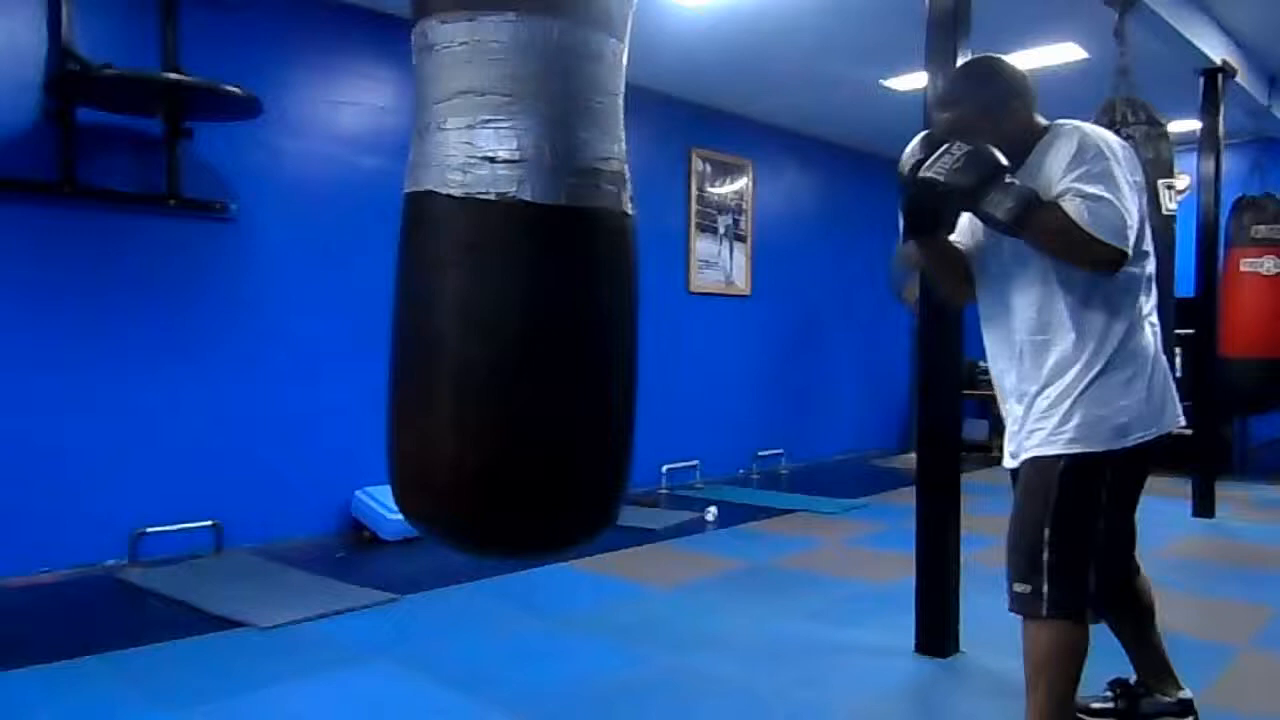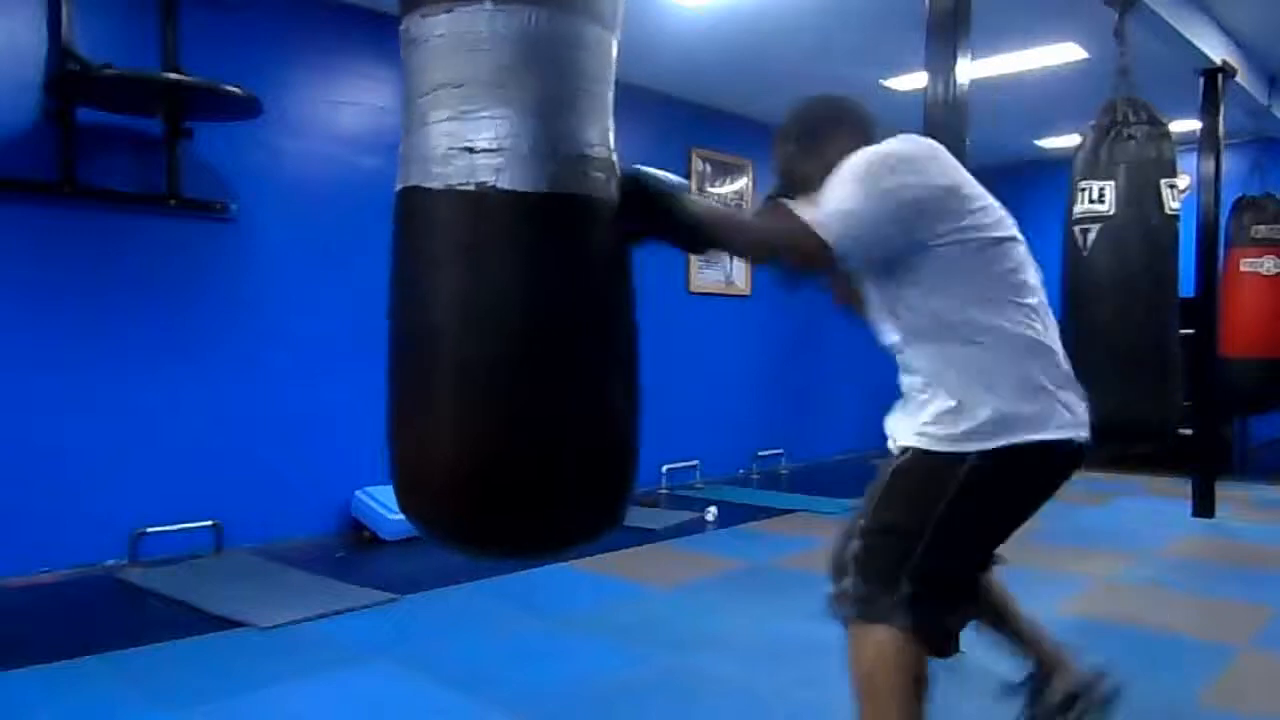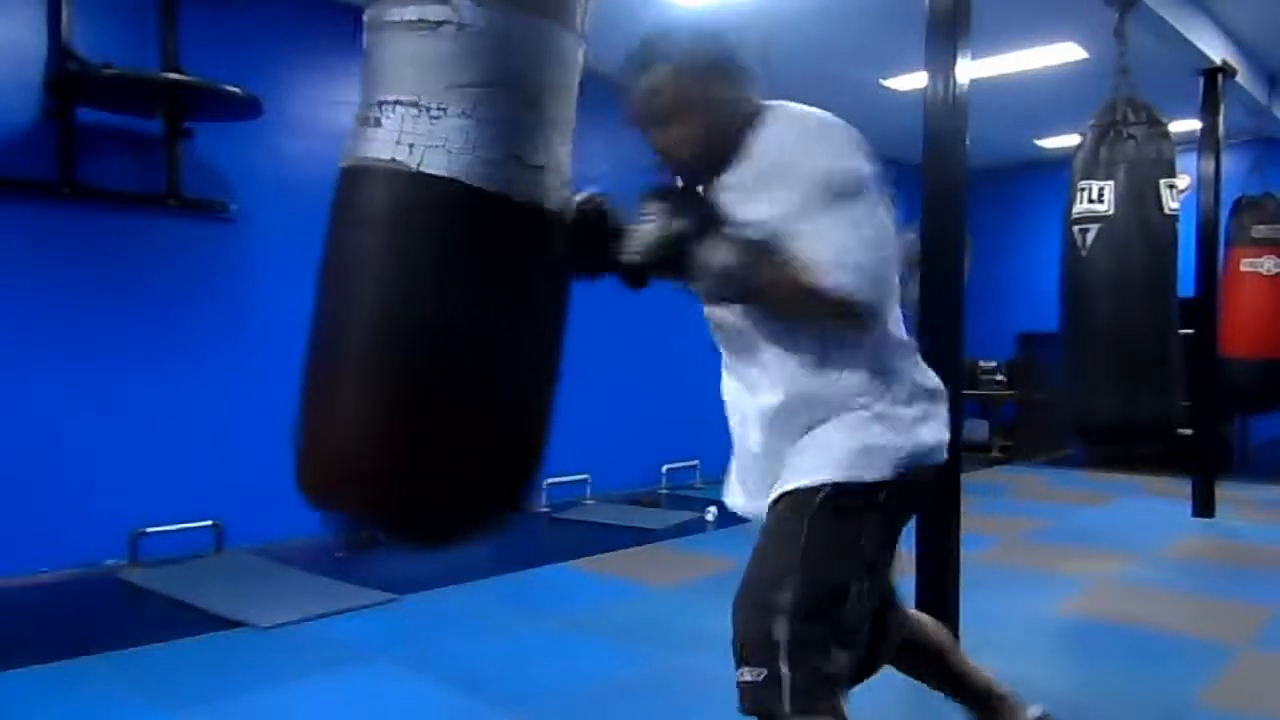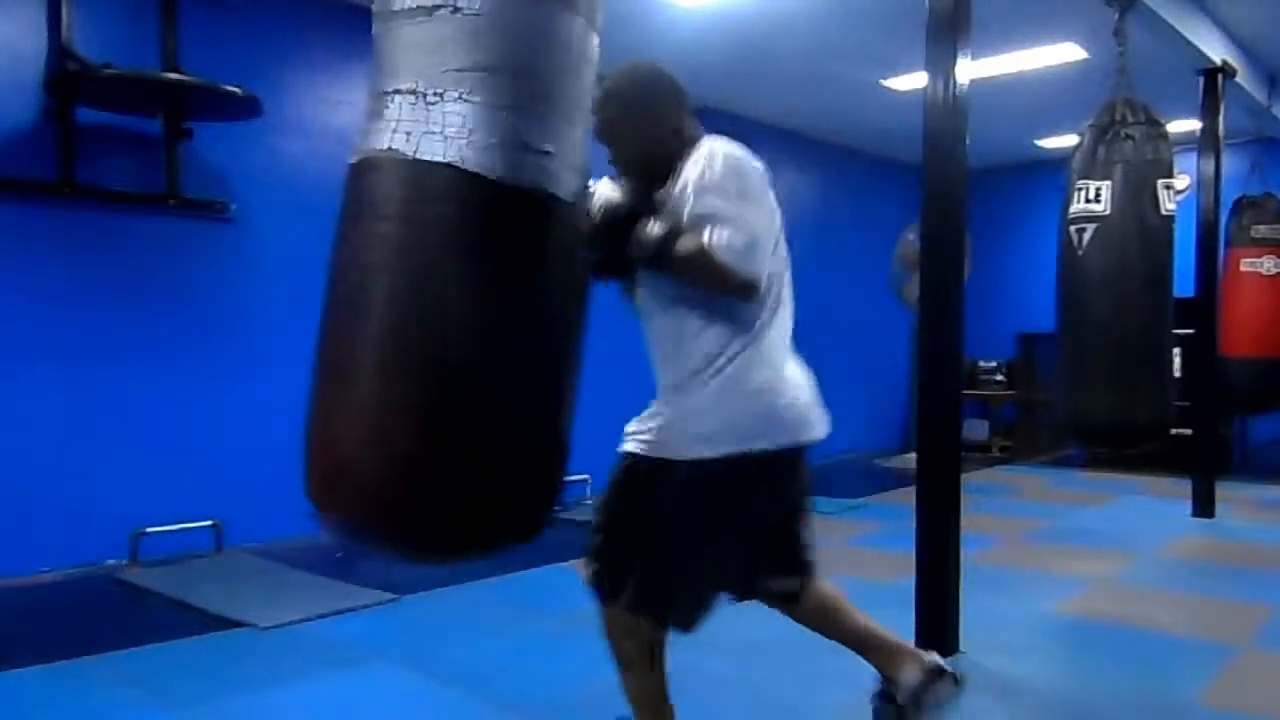
dt=0.5s
person 1, frame 1
left shoulder: (1087, 148)
right shoulder: (985, 171)
left elbow: (1105, 248)
right elbow: (960, 287)
left wrist: (996, 196)
right wrist: (926, 224)
left hip: (1091, 406)
right hip: (1054, 409)
left knee: (1052, 579)
right knee: (1101, 563)
person 1, frame 2
left shoulder: (893, 165)
right shoulder: (910, 177)
left elbow: (810, 249)
right elbow: (882, 306)
left wrist: (682, 213)
right wrist: (845, 277)
left hip: (992, 422)
right hip: (991, 420)
left knee: (876, 583)
right knee: (927, 570)
person 1, frame 3
left shoulder: (811, 148)
right shoulder: (704, 174)
left elbow: (844, 306)
left wrist: (707, 248)
right wrist: (657, 252)
left hip: (854, 438)
right hip: (811, 440)
left knee: (782, 653)
right knee: (865, 620)
person 1, frame 4
left shoulder: (719, 166)
right shoulder: (675, 186)
left elbow: (738, 274)
right elbow: (660, 288)
left wrist: (642, 233)
right wrist: (627, 240)
left hip: (719, 425)
right hip: (769, 422)
left knee: (625, 573)
right knee: (783, 578)
